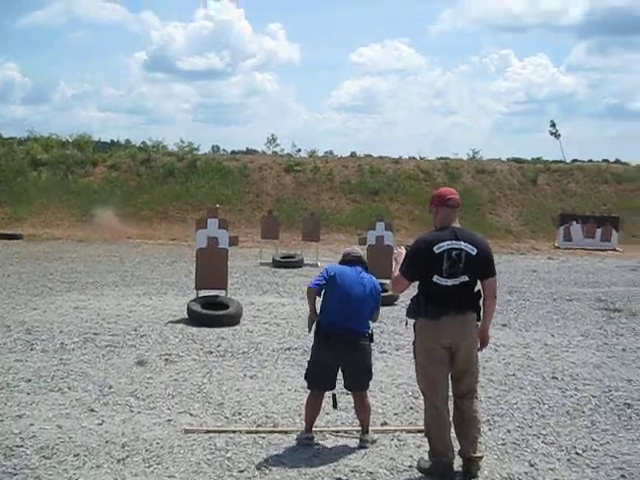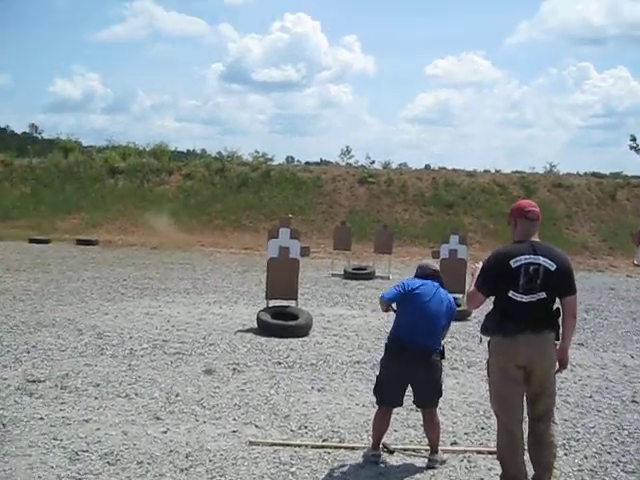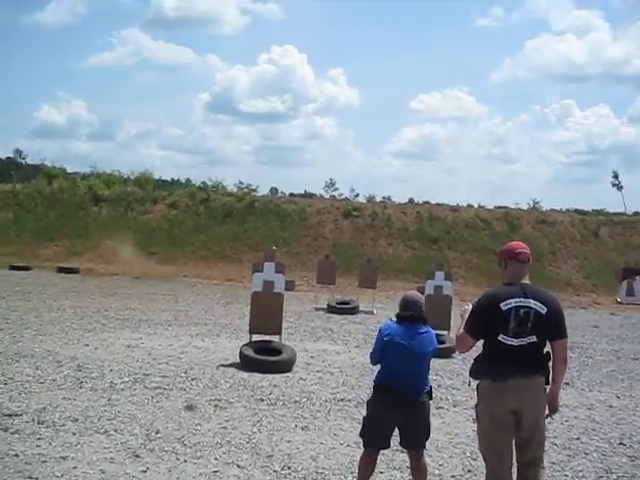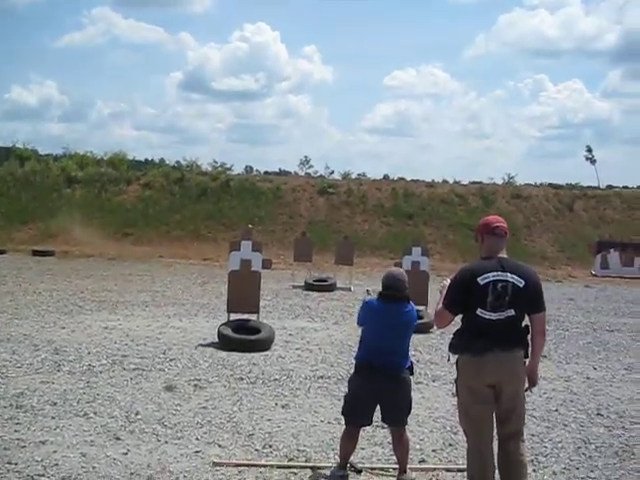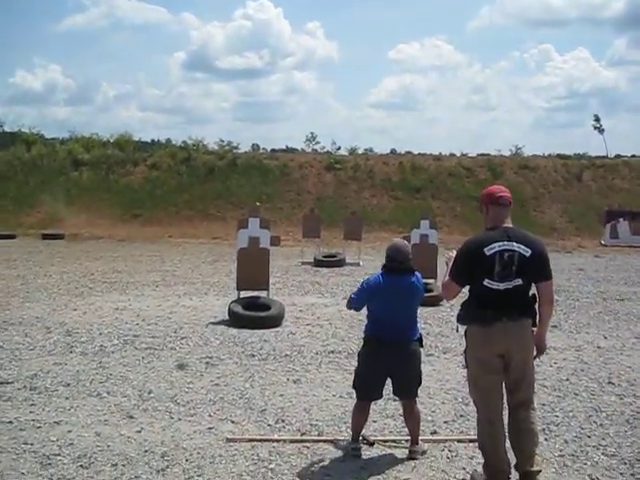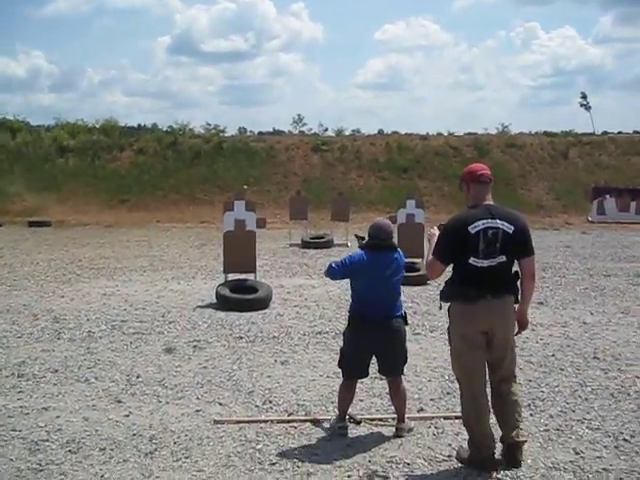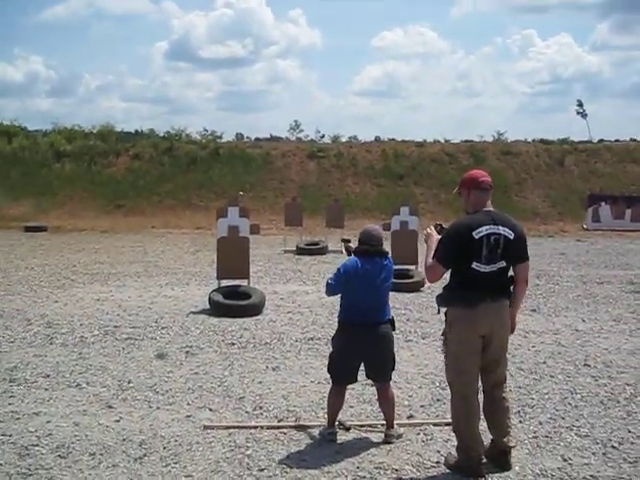
dt=0.5s
person 1, frame 1
left shoulder: (424, 243)
right shoulder: (479, 244)
left elbow: (397, 286)
right elbow: (491, 293)
left wrist: (399, 259)
right wrist: (485, 326)
left hip: (431, 326)
right hip: (466, 325)
left knee: (435, 397)
right knee: (467, 394)
person 1, frame 2
left shoulder: (500, 257)
right shoulder: (559, 259)
left elbow: (472, 302)
right elbow: (571, 312)
left wrist: (477, 274)
right wrist: (564, 347)
left hip: (506, 344)
right hip: (543, 344)
left knee: (509, 420)
right knee: (543, 419)
person 1, frame 3
left shoulder: (490, 299)
right shoulder: (550, 302)
left elbow: (462, 346)
right elbow: (561, 355)
left wrist: (467, 315)
right wrist: (554, 392)
left hip: (495, 388)
right hip: (533, 388)
person 1, frame 4
left shoulder: (468, 274)
right shoulder: (527, 276)
left elbow: (441, 321)
right elbow: (539, 329)
left wrist: (445, 291)
right wrist: (533, 365)
left hip: (474, 362)
right hip: (512, 362)
left knee: (478, 438)
right knee: (513, 437)
person 1, frame 5
left shoulder: (474, 245)
right shoulder: (534, 245)
left elbow: (448, 293)
right elbow: (547, 297)
left wrist: (451, 262)
right wrist: (541, 333)
left hip: (483, 333)
right hip: (521, 331)
left knee: (488, 408)
right knee: (523, 405)
person 1, frame 6
left shoulder: (458, 223)
right shoulder: (516, 221)
left elbow: (432, 271)
right elbow: (529, 274)
left wrist: (434, 240)
right wrist: (523, 309)
left hip: (467, 310)
right hip: (502, 307)
left knee: (472, 384)
right knee: (505, 380)
left ankle: (482, 452)
right ankle: (513, 444)
person 1, frame 7
left shoulder: (460, 228)
right shoulder: (513, 228)
left elbow: (432, 275)
right elbow: (522, 279)
left wrist: (432, 242)
right wrist: (512, 312)
left hip: (464, 314)
right hip: (498, 312)
left knee: (463, 388)
right knee: (496, 384)
right ankle: (501, 449)
person 2, frame 1
left shoulder: (333, 271)
right shoulder: (373, 283)
left elbow: (313, 288)
right elbow: (374, 317)
left wrist: (313, 312)
left hip: (327, 339)
right hip: (358, 342)
left knee: (317, 390)
right knee: (360, 393)
left ankle: (307, 432)
right ankle: (365, 435)
person 2, frame 2
left shoulder: (410, 285)
right shoulder: (448, 300)
left elbow: (385, 299)
right elbow: (443, 334)
left wrist: (392, 304)
left hip: (397, 354)
right hip: (429, 358)
left knee: (385, 406)
right knee: (429, 409)
left ankle: (374, 449)
right ankle: (434, 454)
person 2, frame 3
left shoulder: (388, 329)
right shoulder: (431, 336)
left elbow: (374, 360)
right elbow: (422, 361)
left hip: (385, 398)
right hip: (417, 401)
left knee: (371, 449)
right knee: (416, 453)
person 2, frame 4
left shoulder: (371, 305)
right shoulder: (411, 311)
left hip: (366, 374)
right hip: (398, 376)
left knee: (352, 425)
right knee: (398, 429)
person 2, frame 5
left shoulder: (374, 282)
right shoulder: (417, 281)
left elbow: (352, 305)
left hip: (375, 348)
right hip: (407, 349)
left knee: (363, 399)
right knee: (409, 401)
left ankle: (354, 443)
right ankle: (415, 445)
person 2, frame 6
left shoulder: (358, 259)
right shoulder: (398, 258)
left elbow: (330, 272)
left hip: (360, 326)
right hip: (392, 326)
left knee: (350, 378)
right knee: (395, 379)
left ankle: (341, 422)
right ankle: (401, 423)
person 2, frame 7
left shoulder: (350, 265)
right shoulder: (387, 264)
left elbow: (330, 290)
right wrist: (355, 255)
left hip: (350, 331)
right hip: (380, 331)
left knee: (339, 384)
right knee: (383, 384)
left ankle: (330, 428)
right ankle: (390, 429)
